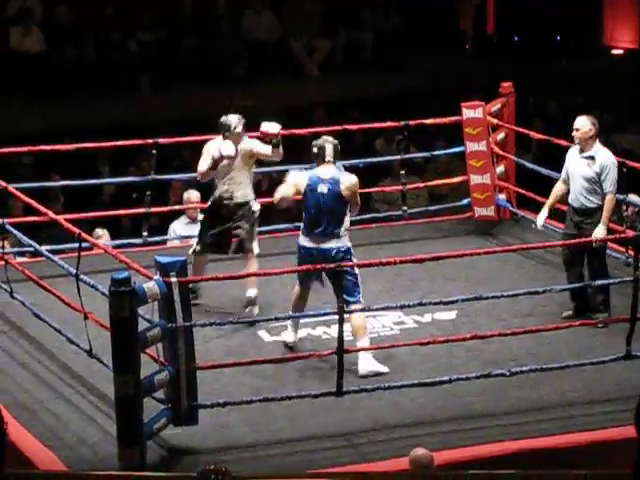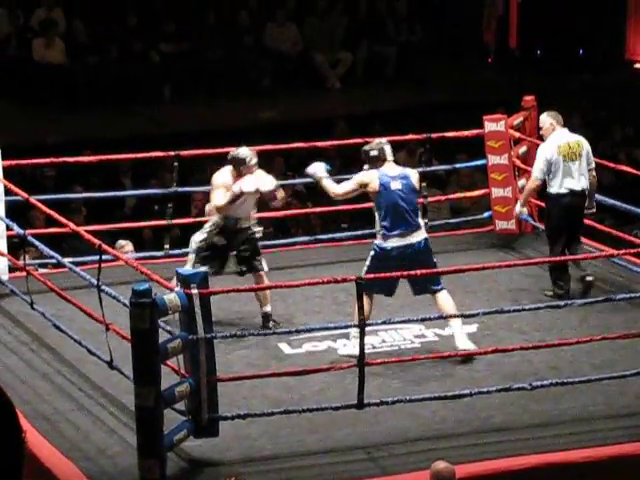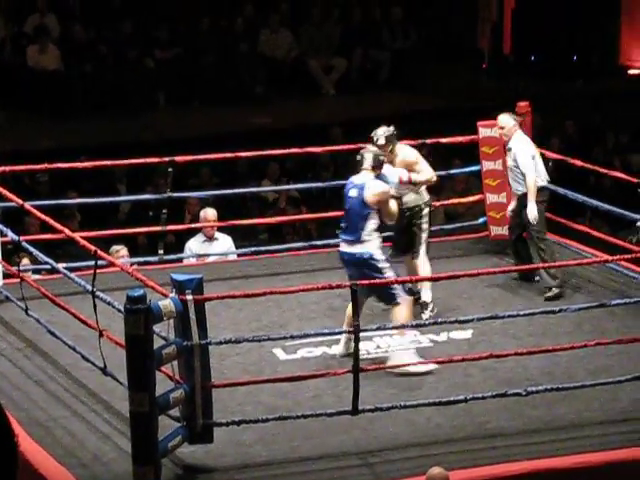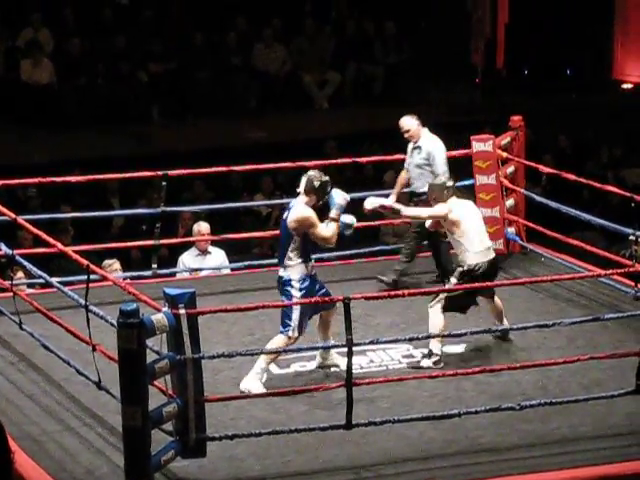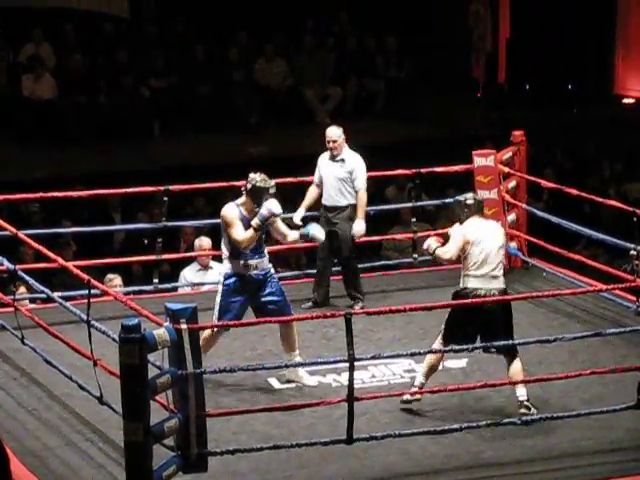
dt=1s
person 1, frame 1
left shoulder: (303, 178)
right shoulder: (349, 180)
left elbow: (279, 199)
right elbow: (355, 209)
left wrist: (288, 182)
left hip: (308, 247)
right hip: (337, 249)
left knee: (303, 286)
right knee: (354, 303)
left ankle: (292, 332)
right ankle: (365, 359)
person 1, frame 2
left shoulder: (369, 178)
right shoulder: (413, 175)
left elbow: (336, 192)
left wrist: (320, 175)
left hip: (387, 248)
right hip: (417, 244)
left knee: (365, 291)
right knee: (438, 290)
left ankle: (355, 342)
right ankle: (461, 339)
person 1, frame 3
left shoulder: (350, 182)
right shoulder: (379, 188)
right elbow: (391, 217)
right wrist: (391, 194)
left hip: (347, 251)
right hip: (367, 254)
left knee: (359, 296)
right knee: (401, 300)
left ankle: (345, 343)
right ankle: (403, 355)
person 1, frame 4
left shoulder: (297, 206)
right shoulder: (304, 213)
left elbow: (314, 235)
right elbow: (328, 240)
left wrist: (338, 224)
right wrist: (336, 211)
left hip: (303, 274)
right hip: (295, 278)
left knee: (329, 307)
right knee: (290, 334)
left ankle: (326, 355)
right ankle: (254, 377)
person 1, frame 5
left shoulder: (265, 209)
right shoulder: (230, 212)
left elbow: (286, 236)
right elbow: (243, 243)
left wrist: (305, 233)
right wrist: (260, 220)
left hip: (263, 273)
right hip: (236, 277)
left knee: (287, 319)
right knee: (218, 327)
left ankle: (294, 368)
person 2, frame 1
left shoulder: (249, 145)
right shoulder: (212, 146)
left elbow: (276, 156)
right elbow: (202, 176)
left wrist: (275, 141)
right wrist: (216, 161)
left hip: (243, 204)
right hip: (219, 203)
left knee: (249, 251)
right knee: (200, 250)
left ankle: (251, 297)
right ankle: (193, 290)
person 2, frame 2
left shoulder: (259, 176)
right shoulder: (222, 177)
left elbow: (278, 202)
right elbow: (217, 208)
left wrist: (273, 191)
right wrist: (237, 192)
left hip: (245, 229)
right hip: (220, 228)
left knee: (260, 273)
left ankle: (267, 315)
person 2, frame 3
left shoulder: (408, 154)
left elbow: (431, 176)
left hip: (419, 207)
right hip: (403, 208)
left knee: (419, 255)
right knee: (404, 252)
left ankle: (427, 303)
right ankle: (414, 289)
person 2, frame 4
left shoulder: (447, 209)
right shoulder: (467, 205)
left elbow: (421, 213)
left wrist: (388, 204)
right wrist: (441, 224)
left hip: (473, 267)
right hip: (491, 261)
left knee: (437, 306)
right knee: (488, 294)
left ankle: (434, 355)
right ankle: (503, 328)
person 2, frame 5
left shoulder: (463, 230)
right shoulder: (498, 228)
left elbow: (448, 255)
left wrist: (433, 247)
left hip: (470, 295)
right hip: (497, 295)
left knee: (443, 343)
right knee: (510, 352)
left ankle: (416, 388)
right ankle: (523, 401)
person 3, frame 1
left shoulder: (605, 159)
right shoulder: (572, 153)
left elbow: (610, 195)
right elbow: (563, 184)
left wrist: (603, 226)
right wrist: (546, 208)
left hip: (594, 217)
right hip: (574, 214)
left knee: (597, 266)
right knee: (570, 261)
left ankle: (601, 310)
right ankle: (580, 306)
person 3, frame 2
left shoulder: (547, 147)
right shoulder: (581, 142)
left elbow: (535, 181)
right elbow: (592, 174)
left wrist: (520, 203)
right wrist: (591, 199)
left hip: (558, 200)
right hip: (579, 198)
left knee: (556, 246)
right knee: (573, 241)
left ankle: (561, 289)
right ankle: (585, 274)
person 3, frame 3
left shoulder: (520, 145)
right shoulder: (516, 144)
left elbow: (531, 176)
left wrist: (531, 204)
right wrist: (514, 201)
left hip: (534, 196)
right hip: (525, 196)
left knee: (539, 239)
right knee: (515, 233)
left ankle: (554, 284)
right ankle: (527, 273)
person 3, frame 4
left shoulder: (433, 145)
right shoulder: (412, 146)
left elbow: (443, 177)
right elbow: (406, 172)
right wrist: (394, 195)
right hip: (418, 197)
left knee: (412, 237)
right knee: (434, 237)
left ankle: (396, 276)
right ankle: (446, 274)
person 3, frame 5
left shoulder: (354, 160)
right shoulder: (323, 159)
left elbow: (361, 192)
right elbow: (316, 186)
left wrist: (360, 220)
right wrist: (302, 208)
left hip: (345, 213)
right hip: (325, 212)
left knee: (347, 258)
right knee: (322, 258)
left ankle: (357, 297)
right ankle: (319, 297)
